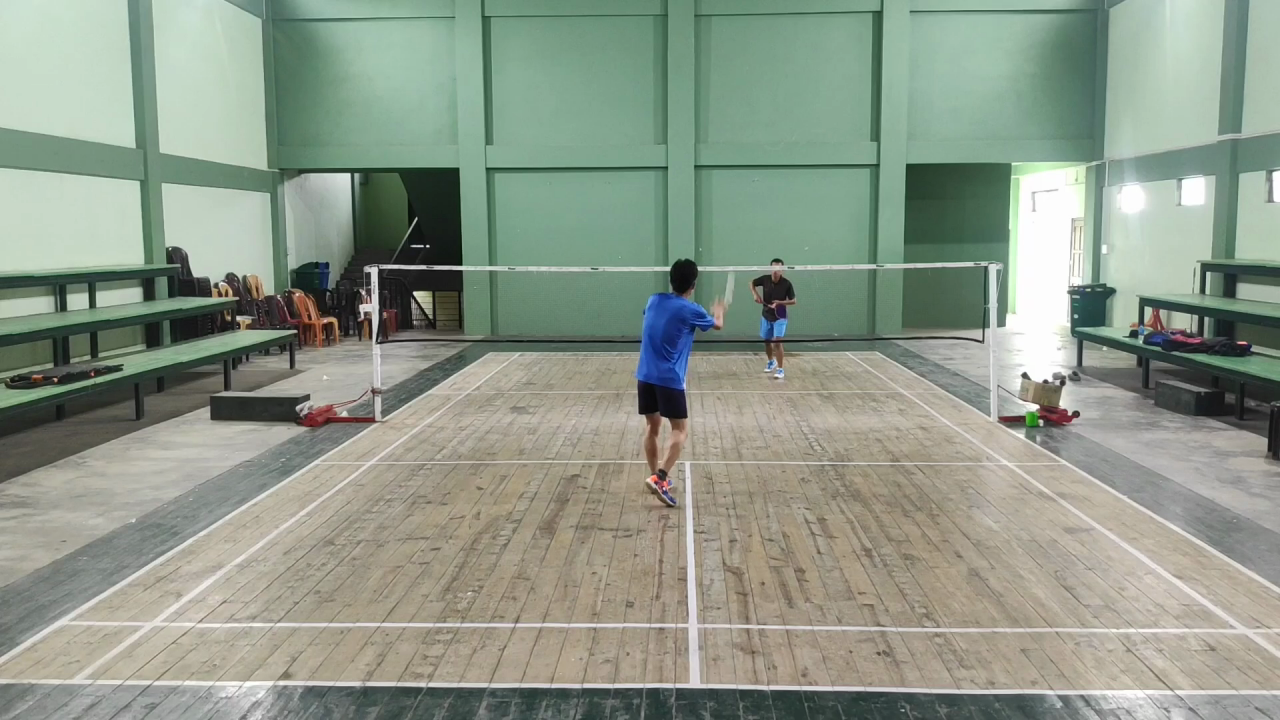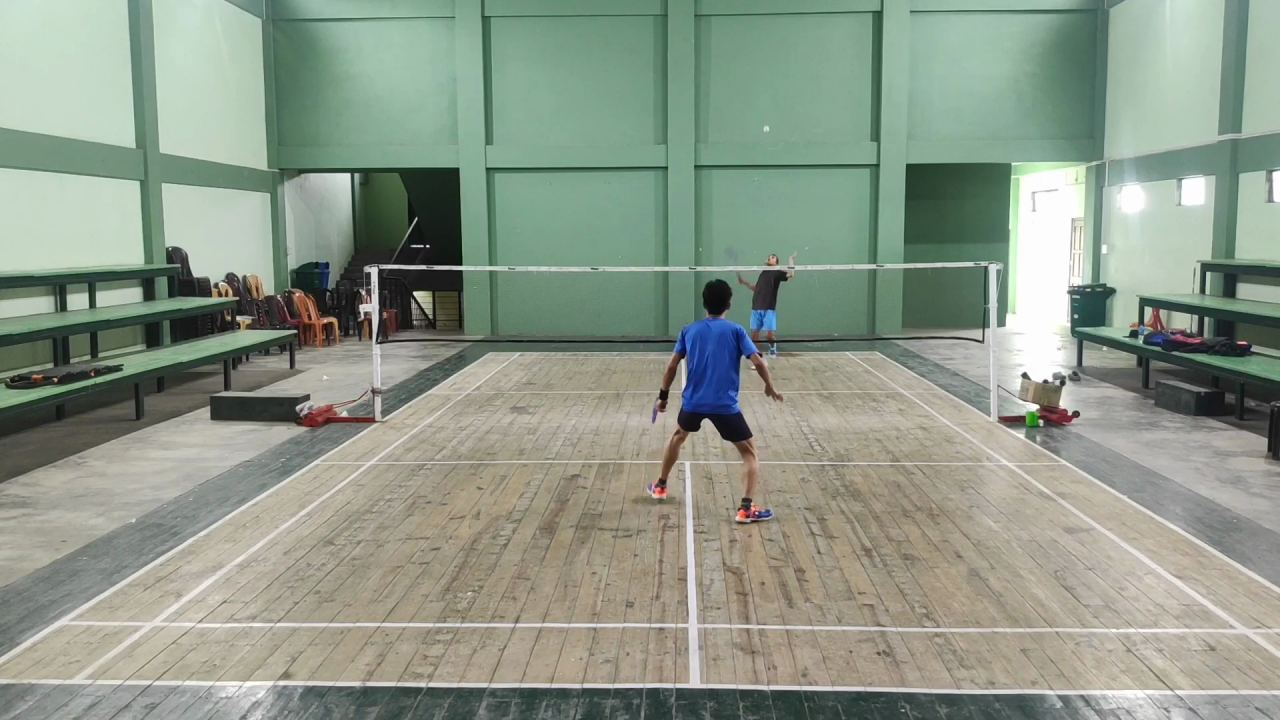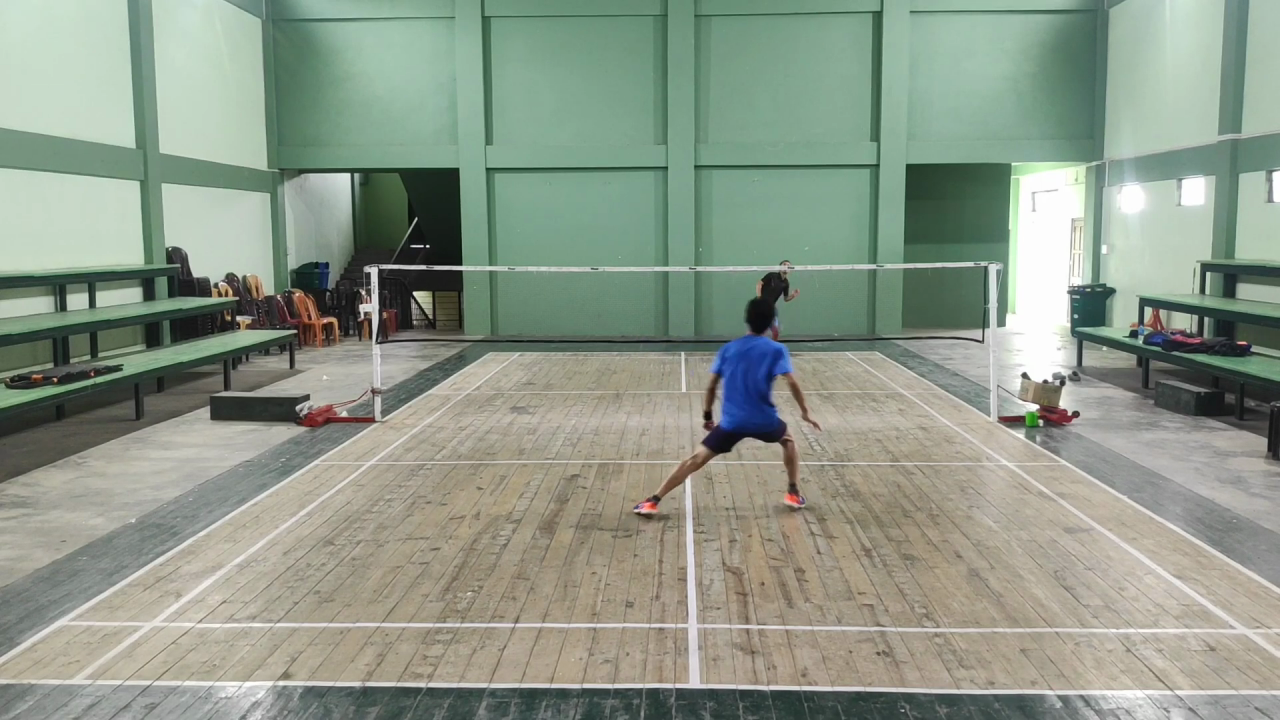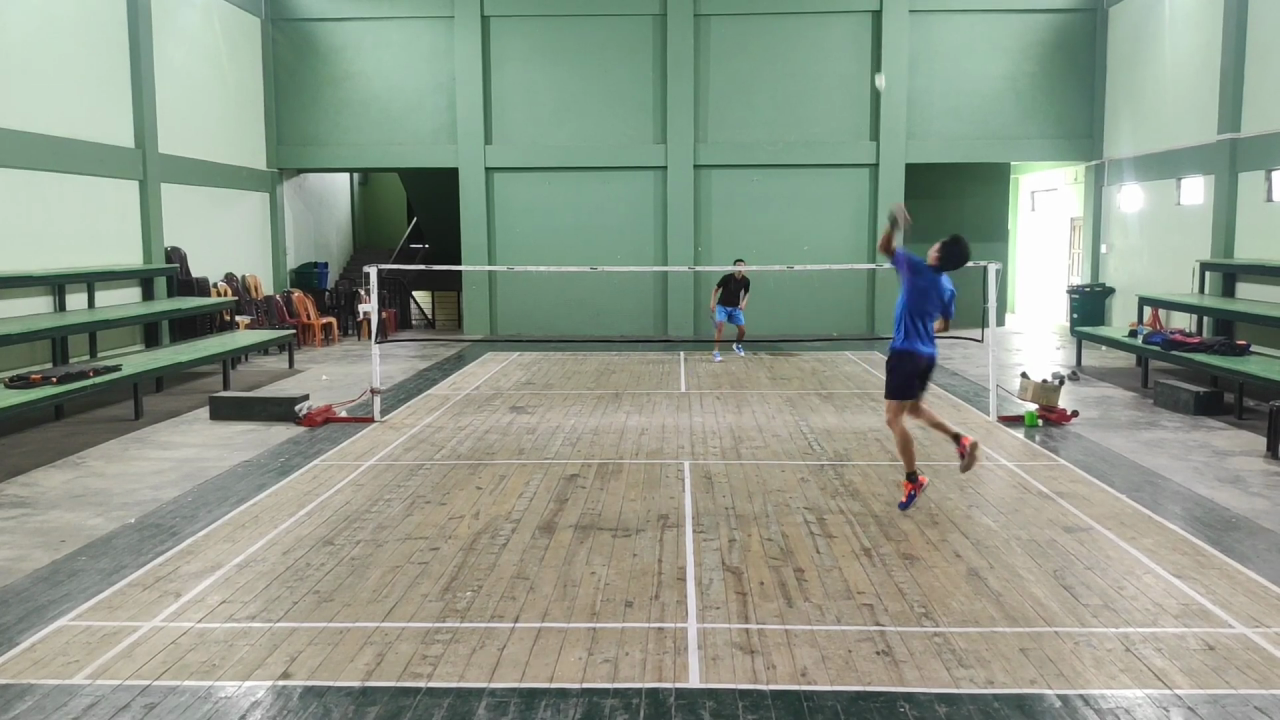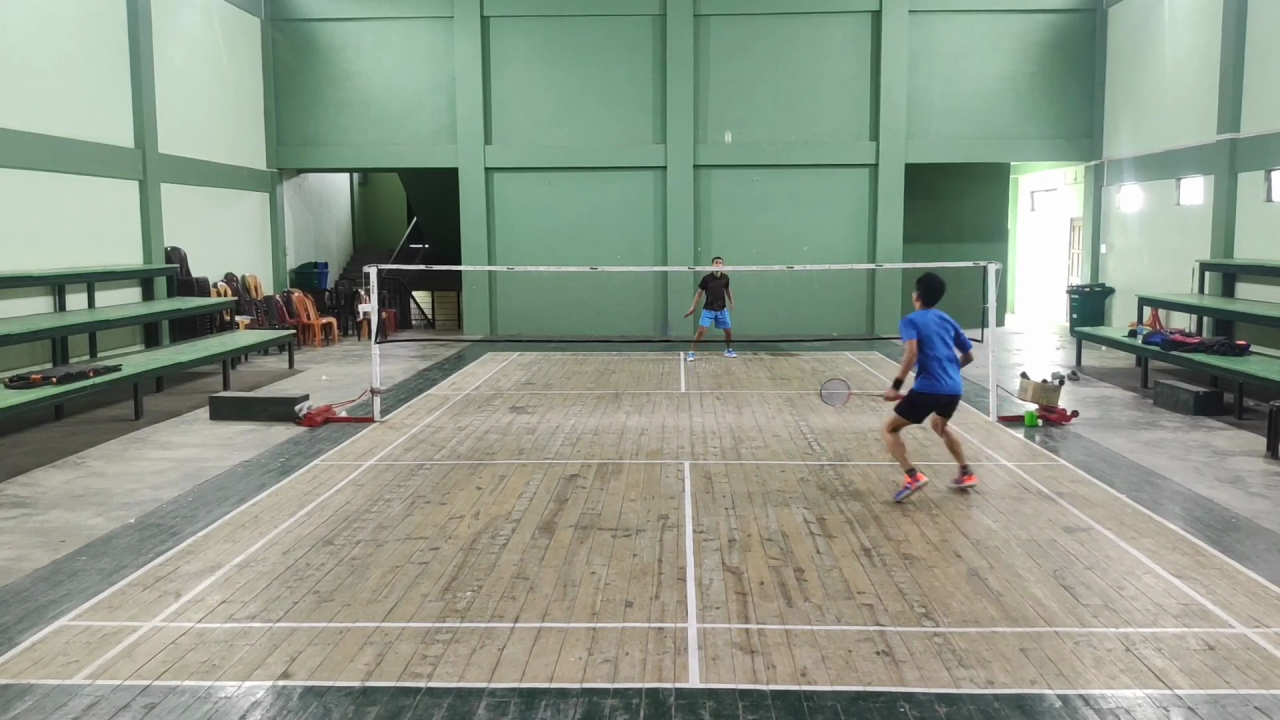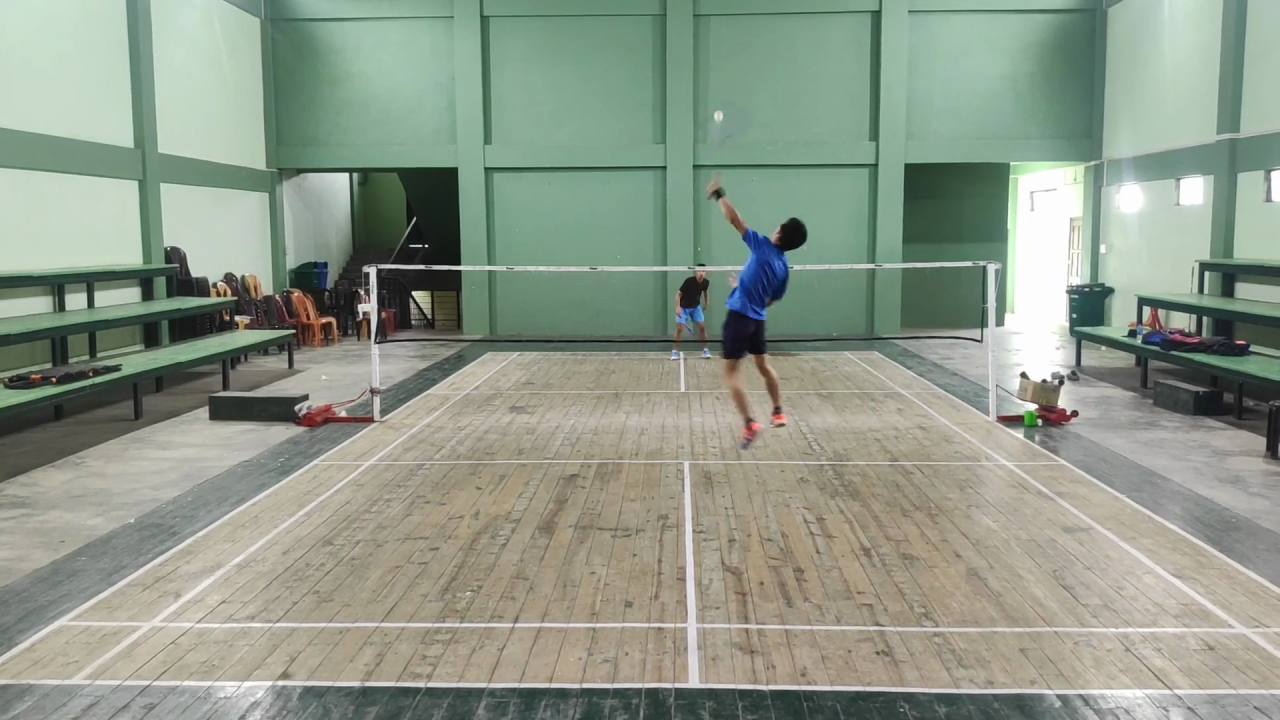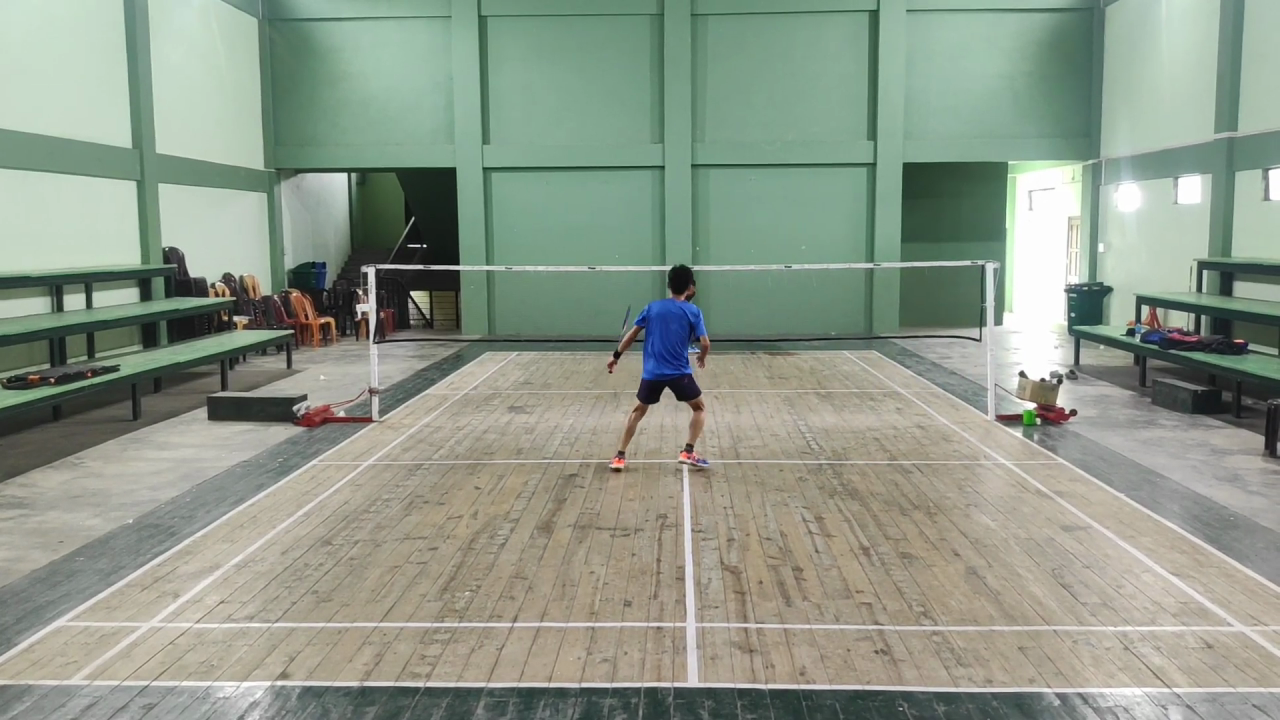
dt=0.7s
person 1, frame 1
left shoulder: (654, 301)
right shoulder: (692, 311)
right elbow: (718, 324)
right wrist: (719, 309)
left hip: (645, 376)
right hip: (669, 379)
left knee: (653, 426)
right knee: (680, 430)
left ankle: (658, 476)
right ankle: (660, 478)
person 1, frame 2
left shoulder: (689, 330)
right shoulder: (735, 330)
left elbow: (672, 366)
right elbow: (757, 362)
left wrist: (663, 396)
right wrist: (770, 386)
left hip: (692, 402)
right hip: (724, 404)
left knee: (678, 436)
right knee: (749, 452)
left ankle: (660, 486)
right ankle: (746, 508)
person 1, frame 3
left shoulder: (730, 348)
right shoulder: (777, 350)
left elbow: (711, 387)
right elbow: (792, 383)
left wrist: (707, 417)
right wrist: (805, 413)
left hip: (733, 422)
right hip: (765, 420)
left knee: (695, 461)
right knee: (788, 441)
left ankle: (652, 502)
right ankle: (793, 494)
person 1, frame 4
left shoulder: (919, 270)
right shoulder: (946, 288)
left elbow: (884, 248)
right elbow: (945, 326)
left wrist: (894, 222)
left hip: (906, 352)
right hip: (926, 354)
left knee: (894, 419)
right knee: (914, 409)
left ankle: (912, 480)
right ankle: (961, 440)
person 1, frame 5
left shoulder: (911, 320)
right shoulder: (948, 320)
left elbow: (911, 353)
right elbow: (968, 356)
left wrist: (896, 385)
left hip: (929, 388)
right hip: (953, 389)
left knee: (890, 430)
right knee: (939, 426)
left ankle: (913, 476)
right ankle: (965, 473)
person 1, frame 6
left shoulder: (765, 248)
right shoulder: (783, 269)
left elbow: (736, 221)
left wrist: (719, 195)
left hip: (740, 316)
right hip: (757, 318)
left knee: (731, 374)
right knee: (763, 366)
left ankle: (749, 424)
right ankle: (778, 412)
person 1, frame 7
left shoulder: (653, 308)
right shoulder: (693, 312)
left elbow: (631, 334)
right elbow: (705, 343)
left wrist: (616, 356)
right wrist: (701, 359)
left hip: (652, 372)
right hip: (679, 373)
left knee: (638, 412)
right knee: (699, 408)
left ankle: (620, 457)
right ankle: (688, 452)
